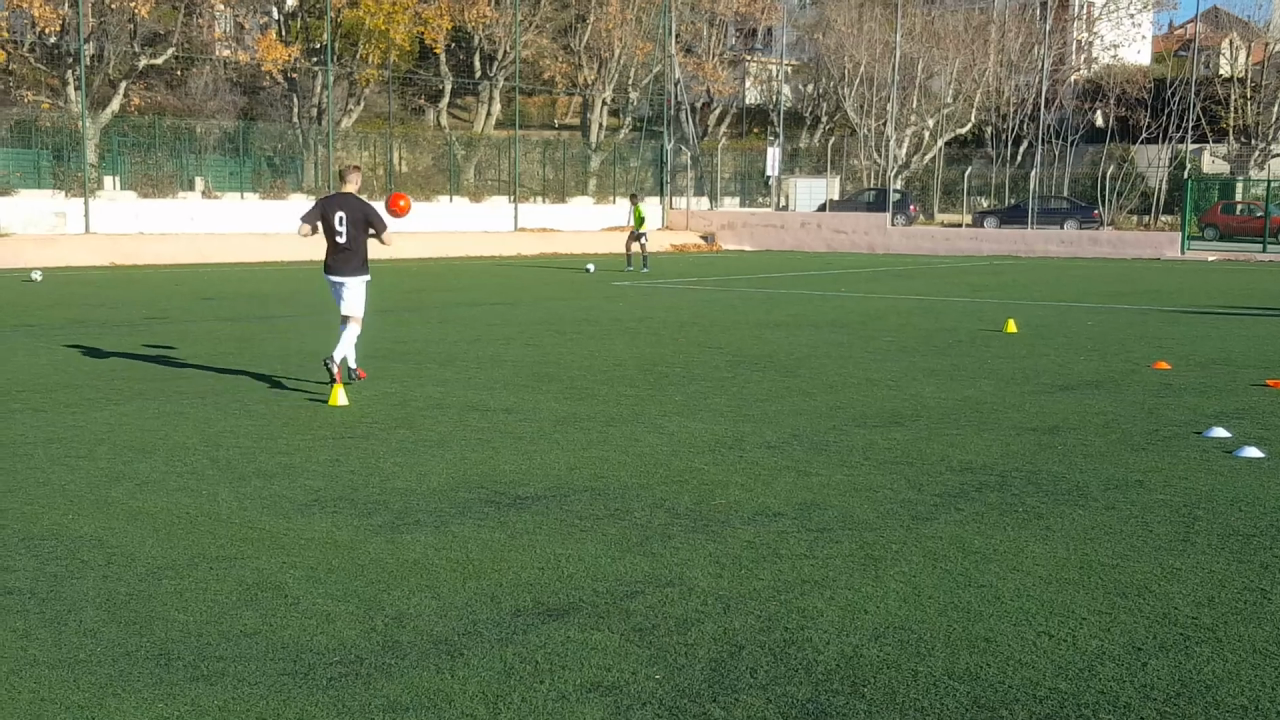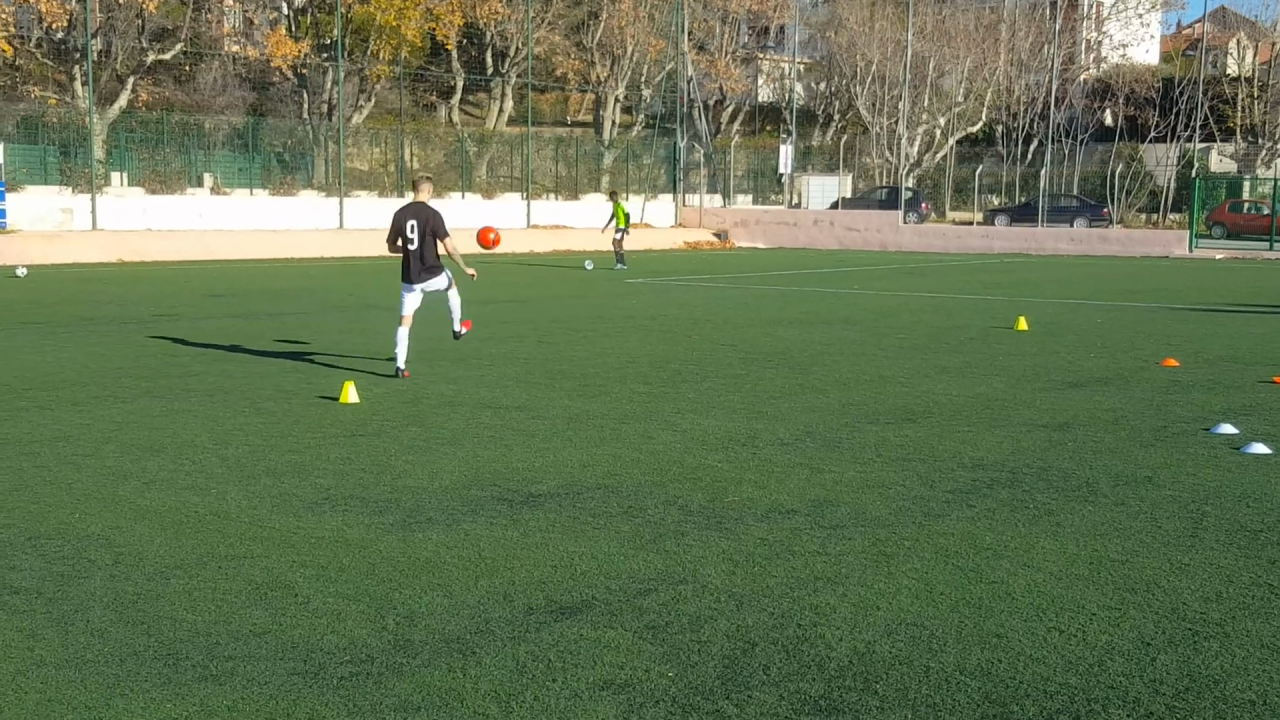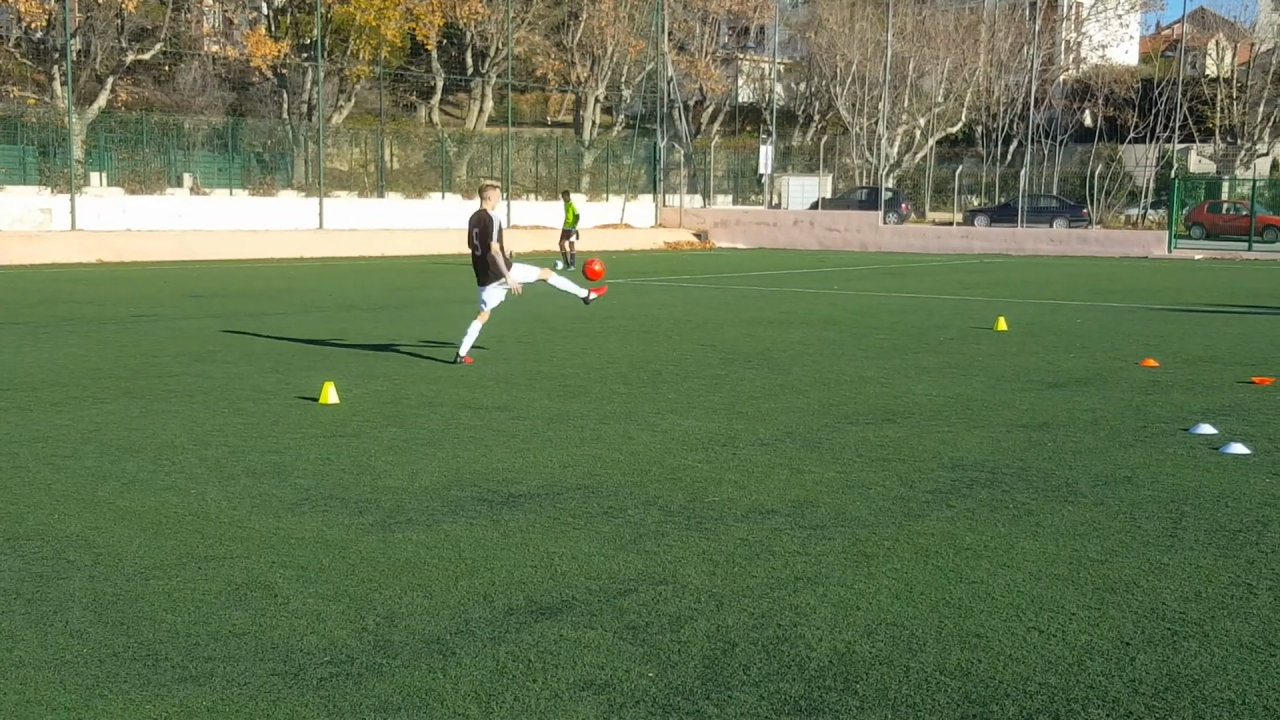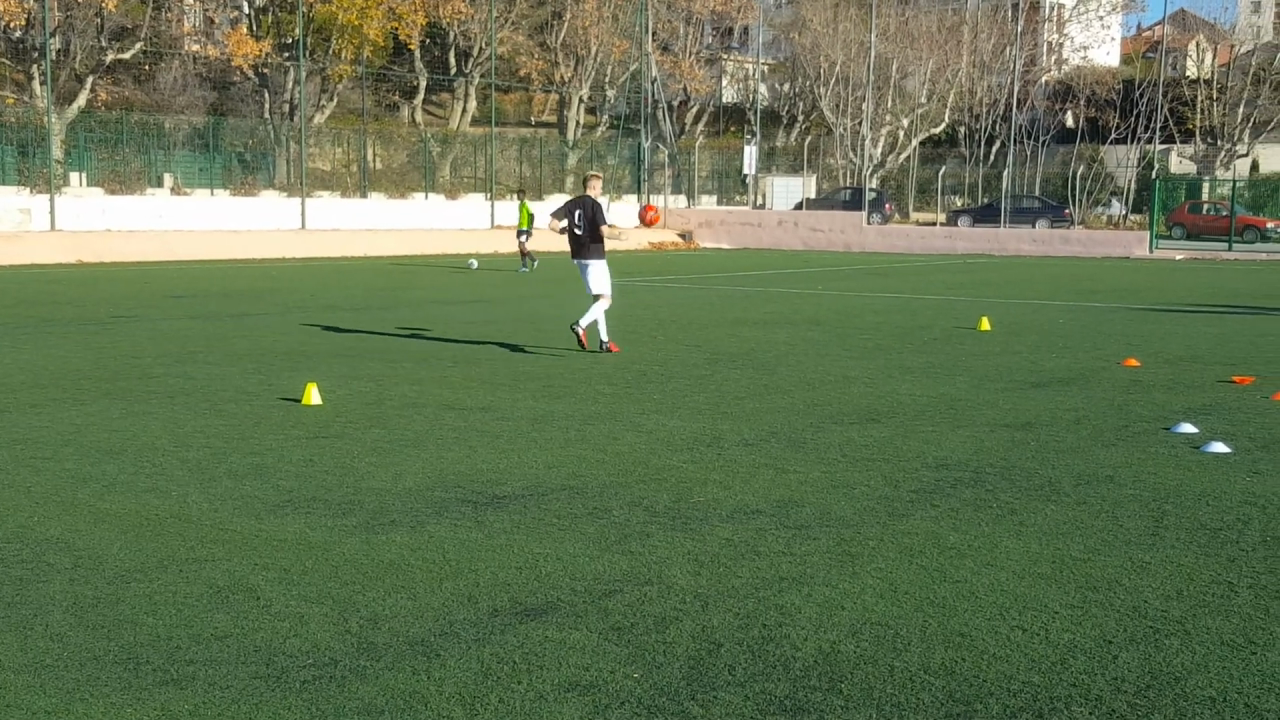
dt=0.5s
person 1, frame 1
left shoulder: (323, 204)
right shoulder: (363, 207)
left elbow: (302, 230)
right elbow: (386, 240)
right wrist: (374, 234)
left hip: (333, 271)
right hip: (355, 272)
left knee: (346, 318)
right knee: (355, 322)
left ankle: (352, 368)
right ankle: (334, 359)
person 1, frame 2
left shoulder: (399, 214)
right shoulder: (433, 215)
left elbow: (391, 247)
right elbow: (449, 247)
right wrist: (465, 268)
left hip: (410, 278)
right hip: (433, 274)
left knee: (405, 321)
right knee: (451, 282)
left ankle: (400, 366)
right ankle: (457, 327)
person 1, frame 3
left shoulder: (473, 219)
right shoulder: (491, 219)
right elbow: (494, 250)
right wrist: (508, 277)
left hip: (484, 279)
right hip: (500, 274)
left knee: (483, 316)
right knee: (546, 273)
left ankle: (462, 353)
right ankle: (586, 294)
person 1, frame 4
left shoulder: (570, 204)
right shoulder: (595, 205)
left elbow: (552, 225)
right elbow: (605, 232)
left wrist: (568, 230)
right wrist: (619, 236)
left hip: (579, 256)
right hip: (595, 256)
left knee: (598, 297)
right knee: (605, 300)
left ankle: (604, 341)
right ankle: (581, 325)
